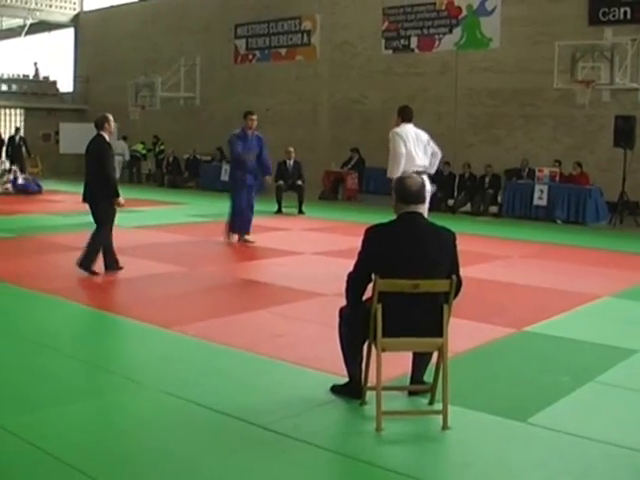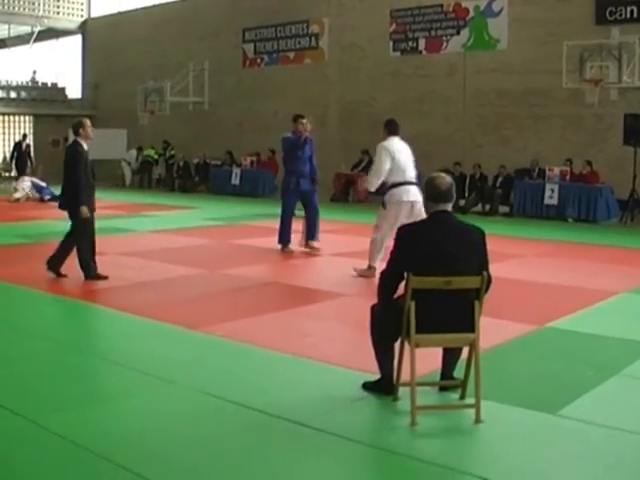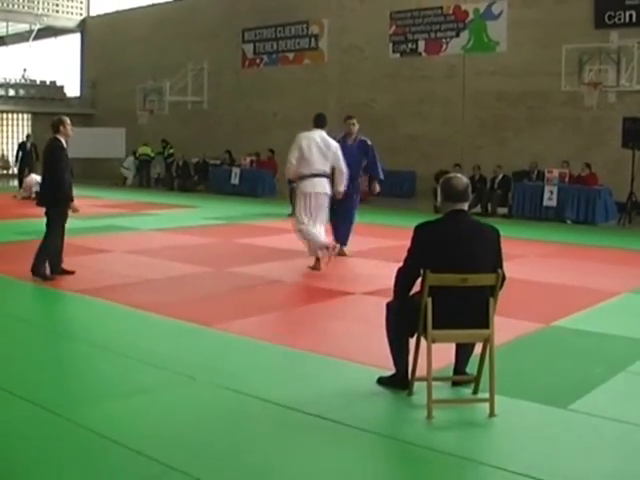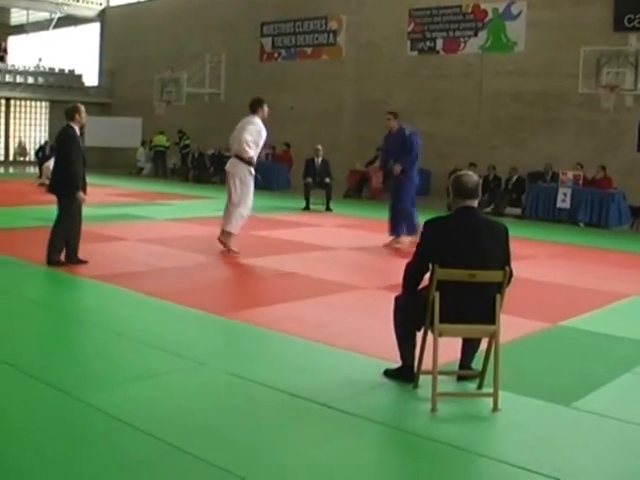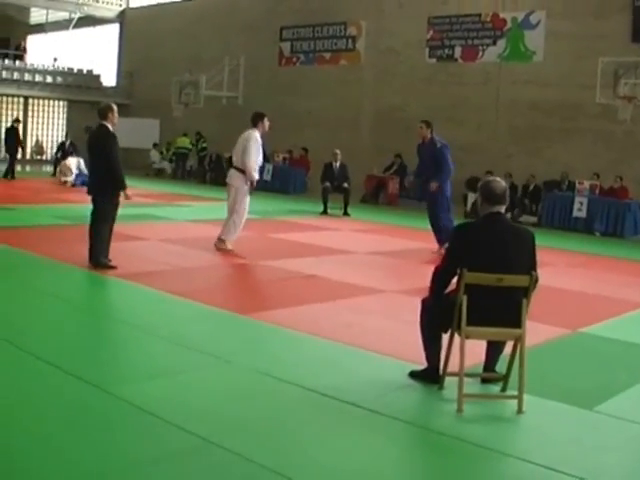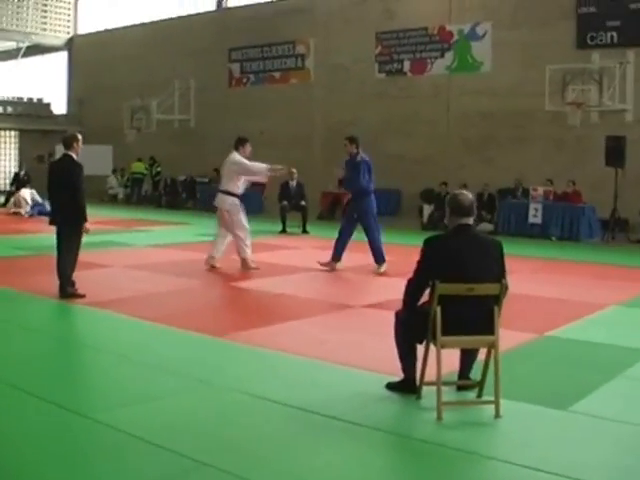
dt=0.7s
person 1, frame 1
left shoulder: (378, 234)
right shoulder: (445, 237)
left elbow: (357, 281)
right elbow: (454, 286)
left wrist: (353, 306)
left hip: (386, 323)
right hip: (430, 325)
left knee: (349, 315)
left ankle: (355, 384)
right ankle: (417, 380)
person 1, frame 2
left shoulder: (409, 233)
right shoulder: (475, 234)
left elbow: (390, 279)
right elbow: (484, 282)
left wrist: (384, 304)
left hip: (419, 321)
right hip: (462, 322)
left knee: (380, 313)
left ankle: (386, 380)
right ankle: (447, 376)
person 1, frame 3
left shoulder: (426, 231)
right shoulder: (490, 233)
left elbow: (407, 275)
left wrist: (399, 300)
left hip: (435, 316)
right hip: (476, 317)
left knee: (396, 309)
left ankle: (401, 375)
right ankle: (460, 371)
person 1, frame 4
left shoulder: (436, 227)
right shoulder: (498, 230)
left elbow: (416, 269)
right elbow: (505, 276)
left wrist: (407, 294)
left hip: (442, 311)
right hip: (483, 314)
left knee: (403, 303)
left ankle: (407, 368)
right ankle: (466, 366)
person 1, frame 5
left shoulder: (466, 232)
right shoulder: (526, 236)
left elbow: (445, 272)
left wrist: (434, 296)
left hip: (470, 314)
right hip: (509, 317)
left knee: (431, 305)
left ankle: (433, 369)
right ankle: (490, 369)
person 1, frame 6
left shoulder: (436, 244)
right shoulder: (494, 246)
left elbow: (417, 284)
left wrist: (407, 308)
left hip: (443, 324)
right hip: (482, 325)
left knee: (404, 318)
left ankle: (409, 380)
right ankle: (464, 377)
person 2, frame 1
left shoulder: (94, 143)
right shoulder: (104, 145)
right elbow: (108, 173)
right wrist: (117, 195)
left hip: (94, 192)
right hip: (102, 194)
left knee: (105, 226)
right knee: (105, 227)
left ankle: (111, 263)
right ankle: (86, 261)
person 2, frame 2
left shoulder: (77, 148)
right shoulder: (77, 150)
right elbow: (78, 180)
left wrist: (85, 202)
right wrist: (82, 205)
left hip: (78, 200)
right hip: (78, 201)
left knee: (77, 233)
right knee: (86, 235)
left ankle: (54, 263)
right ankle: (90, 271)
person 2, frame 3
left shoulder: (54, 145)
right shoulder: (58, 147)
right elbow: (62, 177)
right wrist: (71, 200)
left hip: (54, 197)
right hip: (57, 198)
left knee: (56, 232)
right knee: (54, 232)
left ankle: (55, 266)
right ankle: (39, 268)
person 2, frame 4
left shoulder: (69, 133)
right shoulder: (69, 135)
right elbow: (72, 165)
left wrist: (78, 187)
right wrist: (78, 189)
left hip: (69, 186)
right hip: (68, 187)
left knee: (74, 221)
right knee: (65, 221)
left ankle: (71, 255)
right ankle: (53, 256)
person 2, frame 5
left shoulder: (95, 134)
right shoulder: (109, 135)
right elbow: (114, 164)
right wrist: (123, 187)
left hip: (98, 184)
right hip: (108, 186)
left knee: (98, 220)
right knee: (105, 221)
left ankle: (96, 255)
right ankle: (99, 258)
person 2, frame 6
left shoulder: (54, 165)
right shoulder: (75, 166)
left elbow: (51, 191)
right elbow: (79, 195)
left wrist: (55, 212)
right wrist: (84, 220)
left hip: (60, 214)
right hip: (72, 216)
left knee: (64, 250)
right knee: (69, 251)
left ankle: (66, 283)
right ankle: (66, 287)
person 3, frame 1
left shoulder: (397, 133)
right shoulder: (422, 134)
left elbow: (398, 156)
right elbow: (437, 153)
left wrist: (394, 177)
right wrist: (428, 171)
right hip: (423, 181)
person 3, frame 2
left shoulder: (385, 146)
right shoulder: (405, 146)
left elbow: (379, 170)
left wrist: (369, 187)
left hip: (397, 194)
right hip: (414, 193)
left knee: (381, 232)
left ankle: (371, 268)
person 3, frame 3
left shoulder: (302, 137)
right shoulder: (332, 143)
left elbow: (292, 161)
right elbow: (341, 169)
left wrist: (291, 178)
right wrist: (340, 188)
left hip: (306, 184)
right hip: (323, 185)
left knee: (302, 223)
right knee: (316, 222)
left ankle: (324, 245)
right ankle: (318, 260)
person 3, frame 4
left shoulder: (246, 121)
right shoulder: (256, 124)
left elbow: (233, 140)
right elbow: (244, 139)
right wrist: (250, 156)
left hip: (235, 164)
right hip: (243, 167)
left knee: (233, 202)
right knee: (242, 204)
left ankle: (224, 234)
right ankle: (228, 237)
person 3, frame 5
left shoulder: (248, 135)
right shoulder: (255, 138)
right elbow: (249, 161)
right wrist: (253, 178)
left hip: (236, 174)
right hip: (241, 178)
left knee: (239, 210)
right knee: (239, 211)
left ankle: (225, 237)
right ankle: (222, 240)
person 3, frame 6
left shoulder: (235, 160)
right shoulder: (235, 160)
left elbow: (248, 175)
right elbow: (251, 168)
left wrist: (266, 174)
right wrist: (271, 169)
left hip: (224, 199)
right hip: (230, 201)
left knee: (225, 231)
right knee: (241, 230)
left ankle: (212, 258)
right ankle: (245, 261)
person 4, frame 1
left shoulder: (258, 138)
right shoulder: (236, 137)
left elbow: (263, 157)
right elbow: (235, 151)
left wrist: (266, 173)
right wrist: (245, 156)
left hip: (252, 176)
right hip: (239, 176)
left knee: (249, 207)
right knee: (240, 205)
left ankle: (242, 234)
right ankle: (231, 231)
person 4, frame 2
left shoulder: (308, 140)
right shoulder: (288, 139)
right elbow: (295, 145)
left wrist: (313, 178)
right wrist: (303, 135)
left hip: (306, 181)
right hip: (291, 181)
left knee: (313, 210)
right knee: (288, 213)
left ankle: (309, 240)
right ankle: (284, 243)
person 4, frame 3
left shoulder: (364, 144)
right shoulder: (338, 143)
left elbow: (373, 162)
left wrist: (375, 180)
left hip: (353, 184)
left knee: (348, 215)
right knee: (335, 214)
left ankle: (342, 245)
right ankle: (339, 240)
person 4, frame 4
left shoulder: (407, 134)
right shoulder: (388, 137)
left elbow: (414, 153)
right elbow: (386, 155)
left wrist: (401, 165)
right wrist: (385, 166)
left hip: (407, 174)
right hip: (396, 173)
left knee: (406, 204)
right knee: (395, 205)
left ankle: (413, 234)
right ankle: (398, 235)
person 4, frame 5
left shoulder: (439, 146)
right shoulder: (421, 147)
left elbow: (447, 167)
left wrist: (437, 181)
right wrist: (415, 177)
left hip: (440, 184)
right hip: (430, 183)
left knee: (442, 214)
right knee: (433, 215)
left ankle: (446, 242)
right ankle: (442, 244)
person 4, frame 6
left shoulder: (361, 161)
right shoulder: (350, 161)
left elbow: (360, 182)
left wrist: (343, 179)
right wrist: (347, 192)
left hip: (364, 200)
right hip: (354, 200)
left knee: (372, 233)
right knee: (344, 231)
left ankle: (381, 262)
right ankle: (334, 261)
